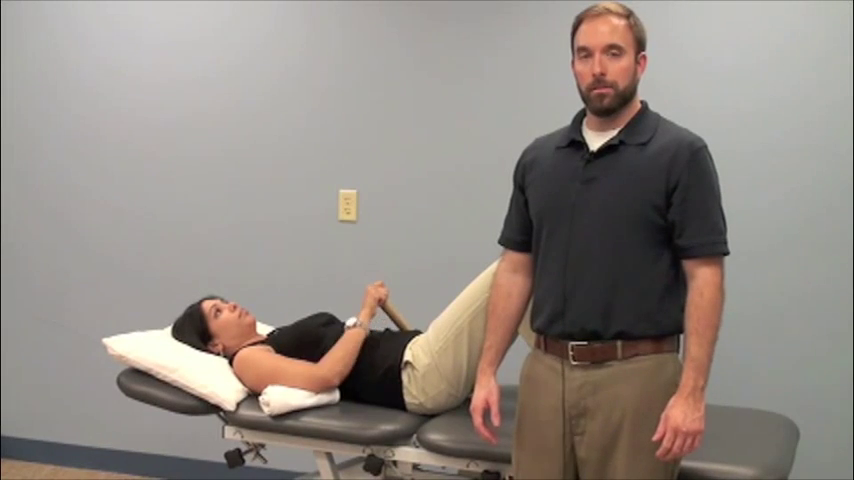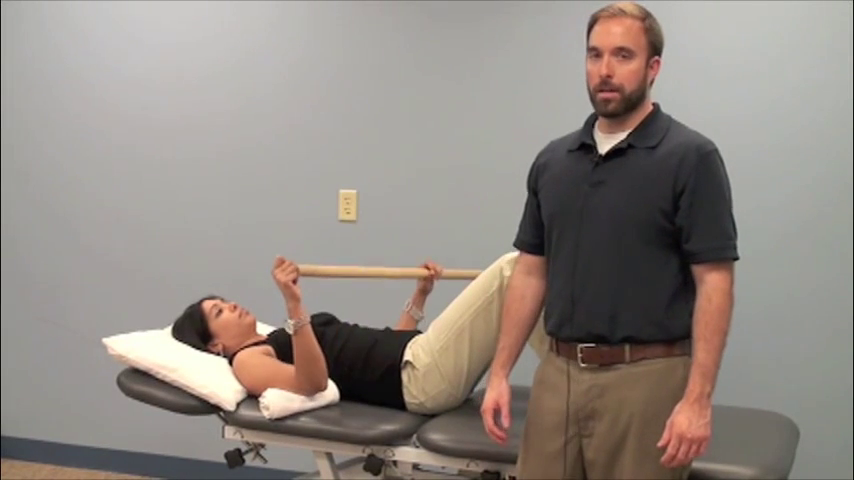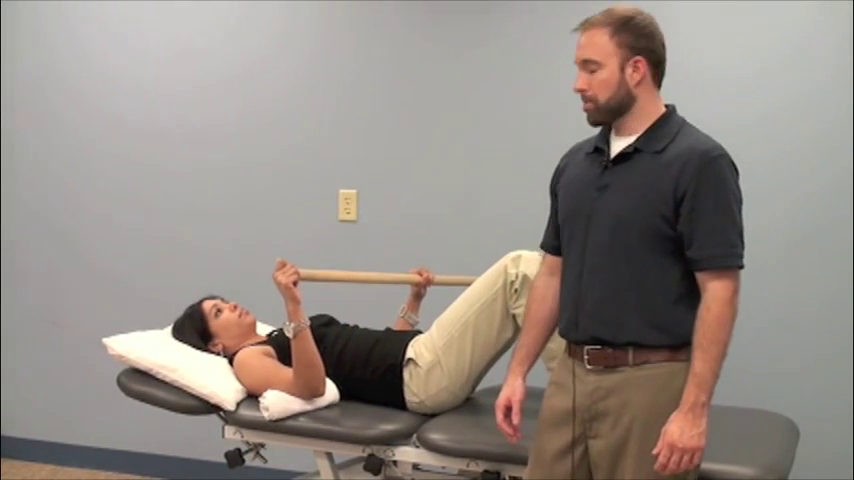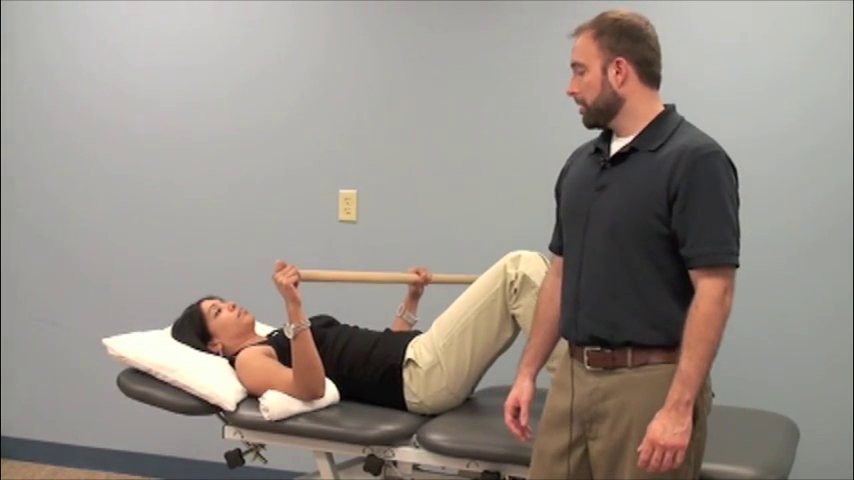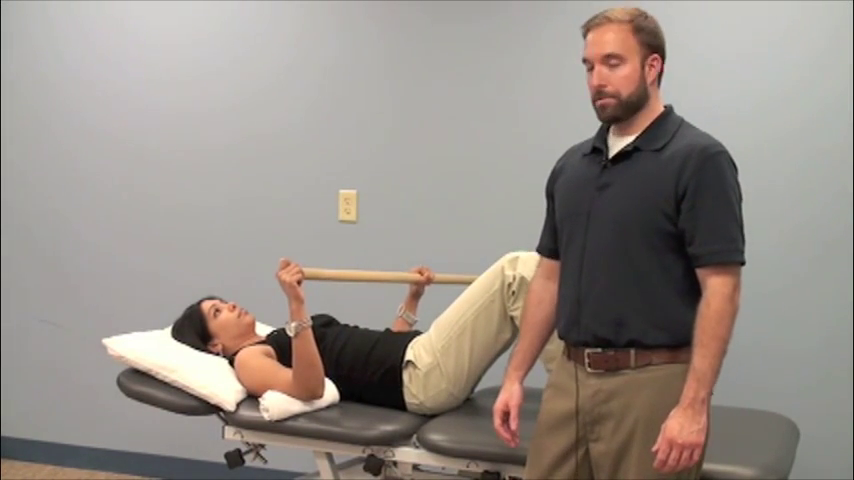
dt=0.7s
person 1, frame 1
left shoulder: (680, 155)
right shoulder: (538, 159)
left elbow: (705, 278)
right elbow: (516, 270)
left wrist: (692, 391)
right wrist: (487, 370)
left hip: (635, 376)
right hip: (547, 372)
person 1, frame 2
left shoulder: (690, 159)
right shoulder: (552, 161)
left elbow: (714, 284)
right elbow: (530, 273)
left wrist: (697, 398)
right wrist: (499, 372)
left hip: (646, 380)
right hip: (558, 375)
person 1, frame 3
left shoulder: (699, 164)
right shoulder: (575, 164)
left elbow: (719, 292)
left wrist: (693, 407)
right wrist: (518, 370)
left hip: (651, 384)
right hip: (570, 377)
person 1, frame 4
left shoulder: (696, 161)
right shoulder: (580, 165)
left elbow: (714, 292)
left wrist: (679, 406)
right wrist: (526, 372)
left hip: (650, 384)
right hip: (573, 378)
person 1, frame 5
left shoulder: (699, 160)
right shoulder: (571, 166)
left elbow: (720, 289)
left wrist: (694, 405)
right wrist: (515, 375)
left hip: (652, 385)
right hip: (569, 379)
person 2, frame 1
left shoulder: (279, 343)
right shoulder: (247, 360)
right elbow: (327, 376)
right wrist: (364, 314)
left hip: (417, 357)
right hip: (417, 377)
person 2, frame 2
left shoulder: (280, 344)
right shoulder: (247, 361)
right elbow: (314, 381)
left wrist: (420, 294)
right wrist: (293, 305)
left hip: (415, 355)
right hip: (418, 378)
left knee: (518, 273)
right knee: (512, 270)
person 2, frame 3
left shoulder: (282, 341)
right shoulder: (247, 360)
right elbow: (311, 386)
left wrist: (414, 299)
right wrist: (293, 307)
left hip: (416, 355)
right hip: (419, 377)
left knee: (529, 266)
right knee: (519, 269)
person 2, frame 4
left shoulder: (281, 342)
right shoulder: (248, 360)
right elbow: (310, 388)
left wrist: (411, 299)
right wrist: (293, 308)
left hip: (415, 357)
right hip: (419, 378)
left knee: (526, 266)
right knee: (518, 270)
person 2, frame 5
left shoulder: (282, 341)
right shoulder: (248, 359)
right elbow: (310, 388)
left wrist: (412, 298)
right wrist: (296, 307)
left hip: (415, 356)
right hip: (418, 378)
left knee: (528, 267)
right knee: (517, 272)
